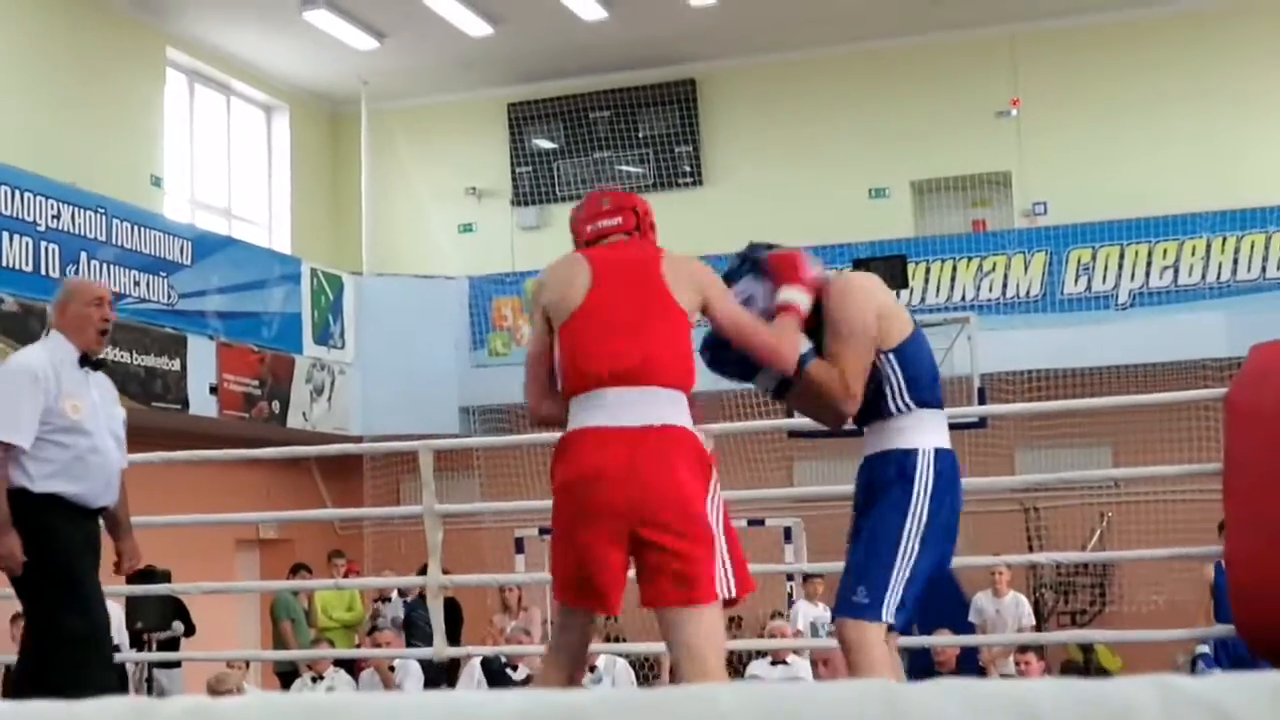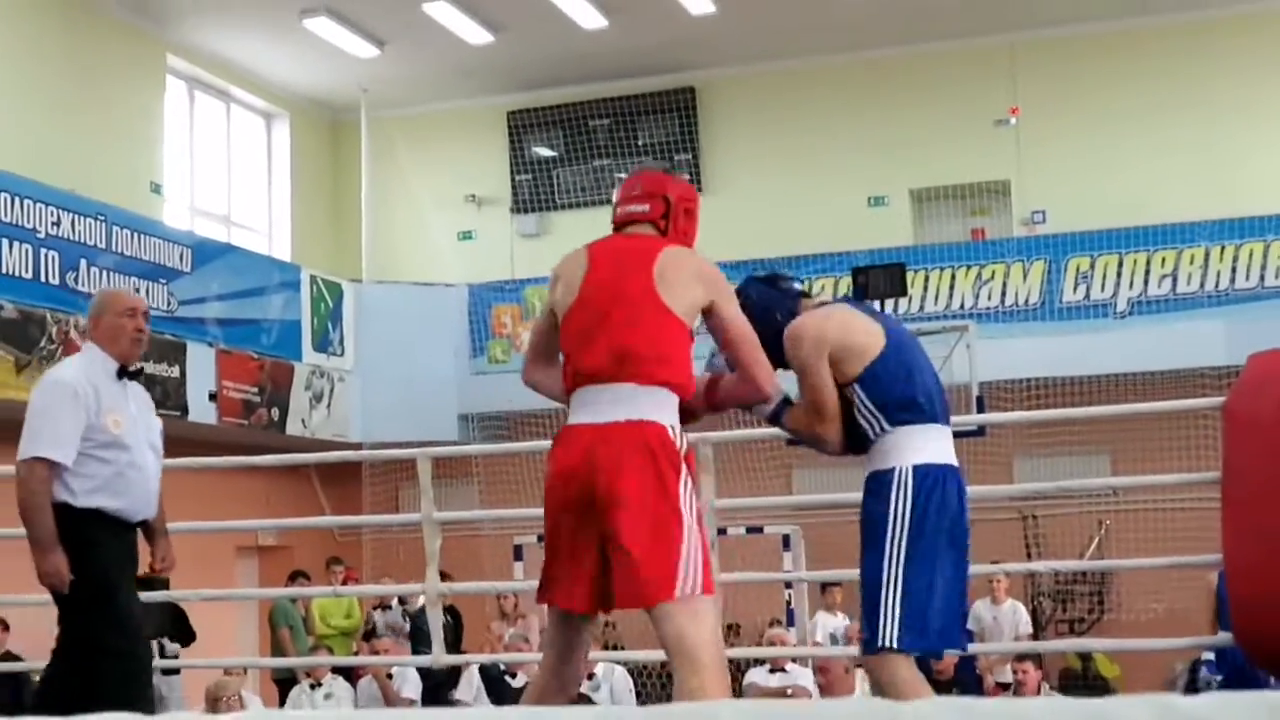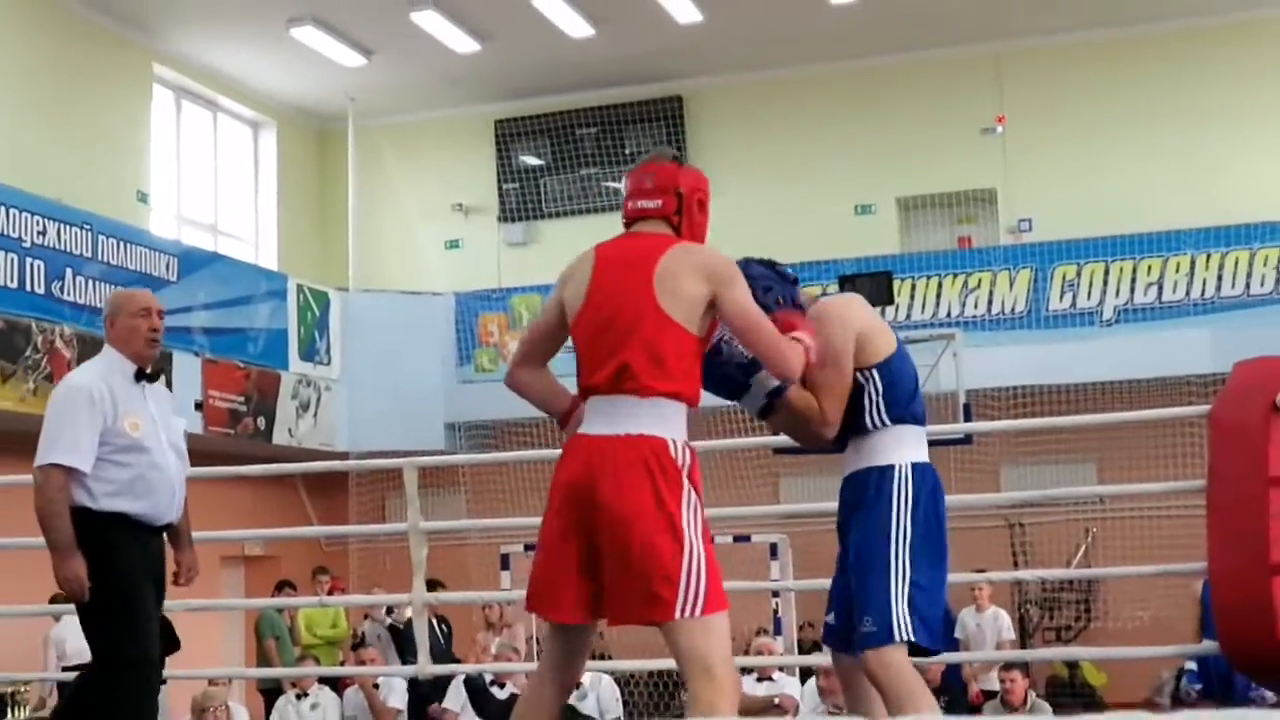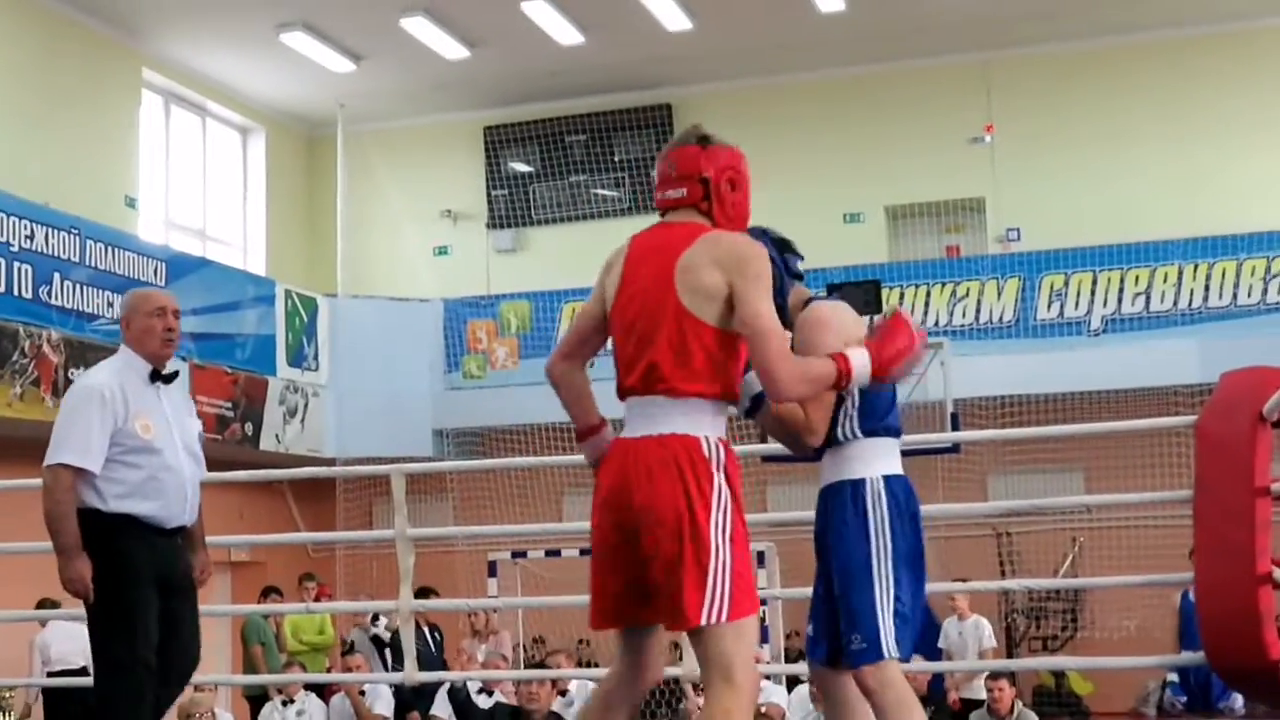
dt=0.2s
person 1, frame 1
left shoulder: (552, 282)
right shoulder: (683, 272)
left elbow: (541, 407)
right elbow: (783, 358)
left hip: (584, 459)
right hip: (666, 452)
left knee: (565, 656)
right knee: (702, 670)
person 1, frame 2
left shoulder: (570, 268)
right shoulder: (694, 269)
left elbow: (537, 369)
right elbow: (763, 384)
right wrist: (709, 396)
left hip: (574, 450)
right hip: (646, 450)
left knee: (561, 658)
right knee: (700, 665)
person 1, frame 3
left shoulder: (582, 269)
right shoulder: (705, 265)
left elbow: (521, 371)
right elbow: (787, 365)
right wrist: (803, 339)
left hip: (583, 463)
right hip: (652, 463)
left knee: (557, 668)
person 1, frame 4
left shoulder: (623, 259)
right shoulder: (737, 254)
left elbow: (563, 365)
right elbow: (784, 381)
right wrist: (868, 360)
left hip: (625, 467)
right hip: (690, 462)
person 2, frame 1
left shoulder: (847, 290)
left elbow: (844, 400)
right elbow: (834, 412)
right wrist: (764, 372)
left hip: (914, 469)
right hip: (889, 469)
left knee: (859, 628)
right knee: (873, 630)
person 2, frame 2
left shoulder: (803, 331)
right shoulder: (851, 322)
left elbow: (828, 435)
left wrist: (767, 404)
right wrist: (777, 404)
left hip: (907, 486)
right hip: (927, 484)
left knee: (887, 659)
person 2, frame 3
left shoulder: (829, 313)
left elbow: (825, 421)
right elbow: (827, 429)
left wrist: (756, 378)
right wrist: (752, 389)
left hip: (893, 485)
right hip: (874, 488)
left knee: (882, 657)
right knee: (849, 655)
person 2, frame 4
left shoulder: (819, 319)
right shoulder: (815, 326)
left elbow: (810, 429)
right elbow: (801, 437)
left wrist: (744, 382)
right wrist: (746, 392)
left hip: (869, 497)
right hip: (849, 500)
left knee: (873, 669)
right knee: (830, 670)
person 3, frame 1
left shoulder: (103, 385)
left wrist: (123, 533)
left hip: (80, 524)
right hip: (42, 520)
left knee: (52, 639)
right knee: (86, 633)
person 3, frame 2
left shoulder: (138, 394)
right shoulder: (69, 382)
right elbow: (34, 471)
left wrist: (159, 536)
right wrist: (47, 549)
left hip: (117, 537)
right hip: (81, 536)
left knee: (81, 654)
right knee: (125, 651)
person 3, frame 3
left shoulder: (160, 394)
right shoulder: (86, 387)
right elbow: (52, 476)
left wrist: (183, 544)
right wrist: (65, 554)
left hip: (145, 541)
right hip: (104, 540)
left knee: (117, 660)
right knee: (135, 660)
person 3, frame 4
left shoulder: (177, 396)
right shoulder: (100, 387)
right elbow: (61, 476)
left wrist: (197, 546)
right wrist: (71, 554)
left hip: (165, 546)
right hip: (117, 542)
left knee: (179, 659)
right knee: (129, 665)
